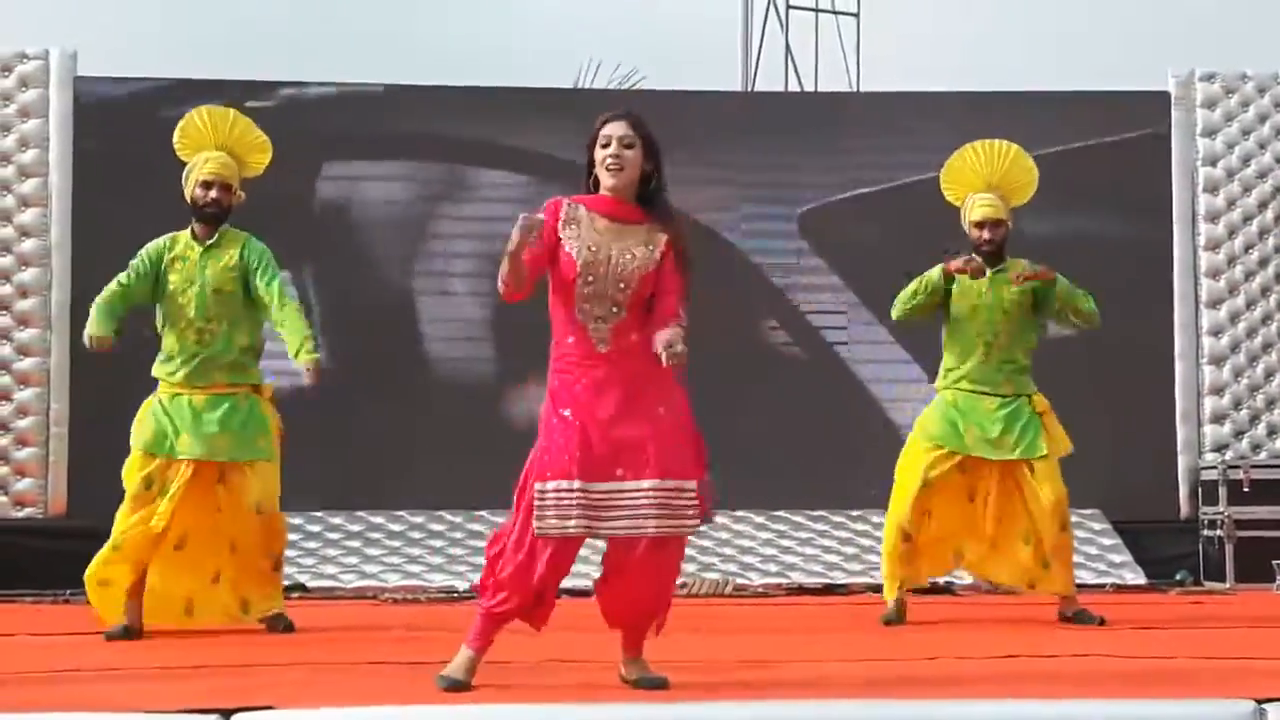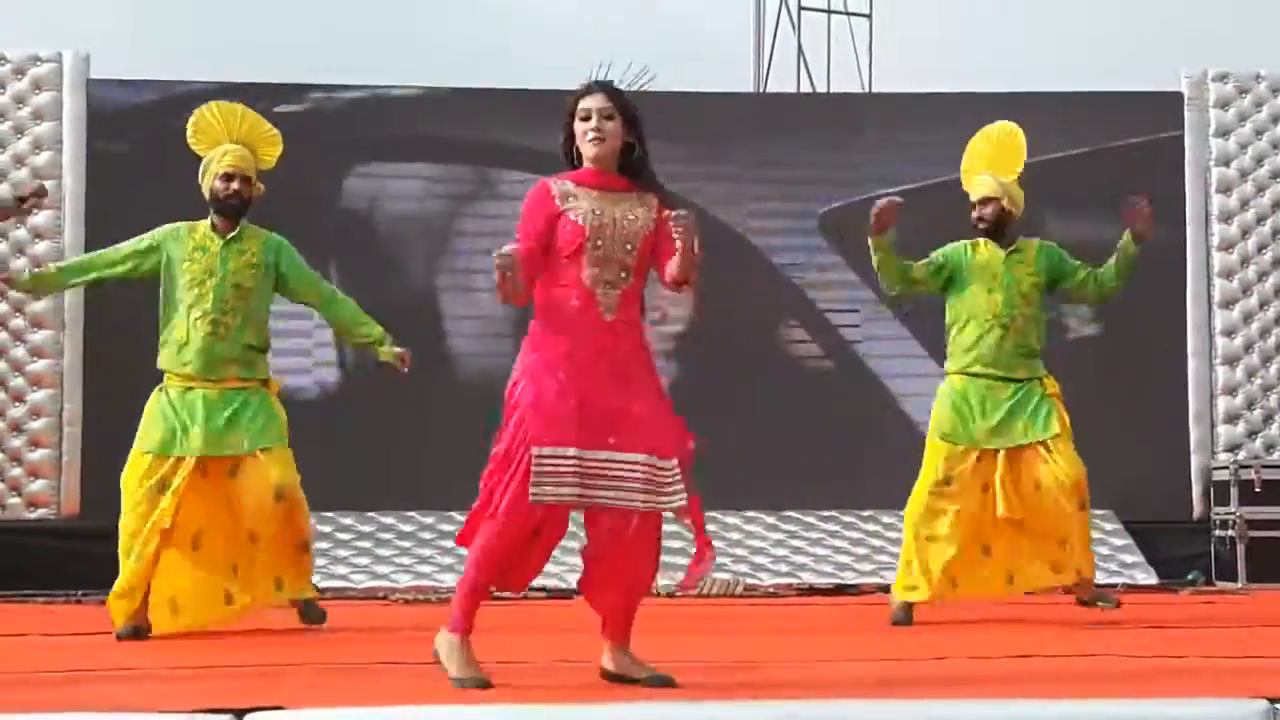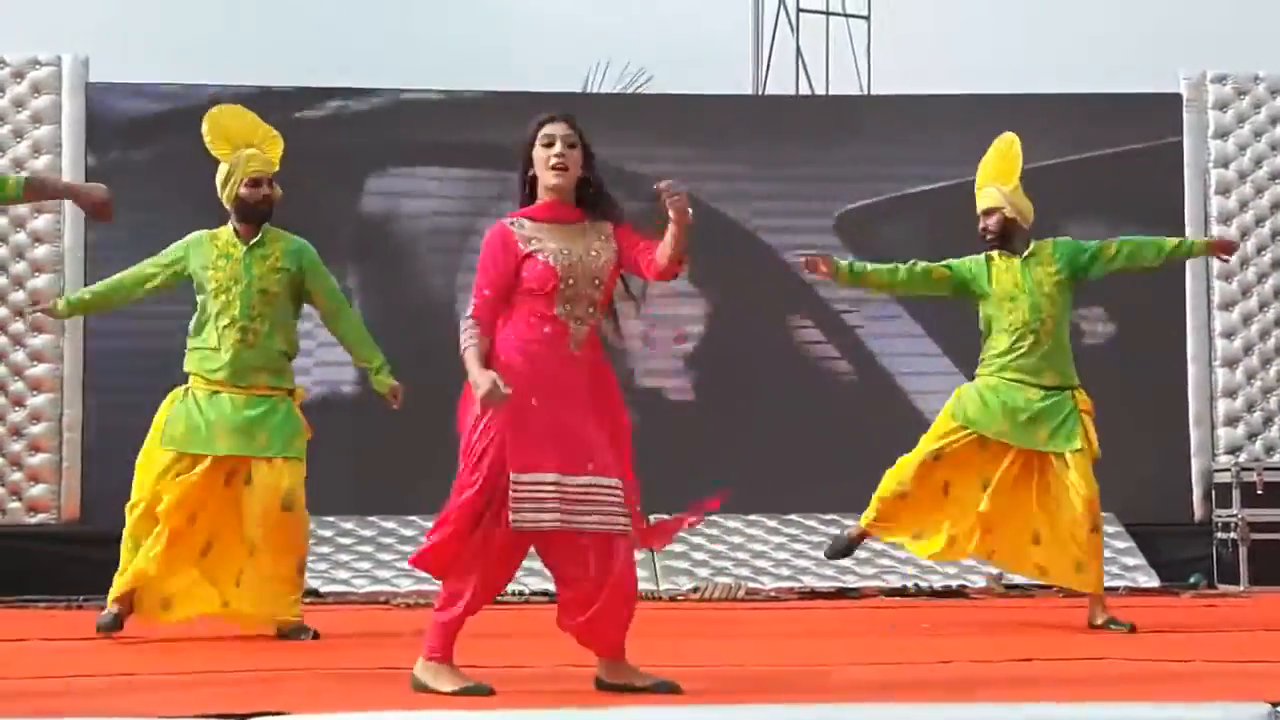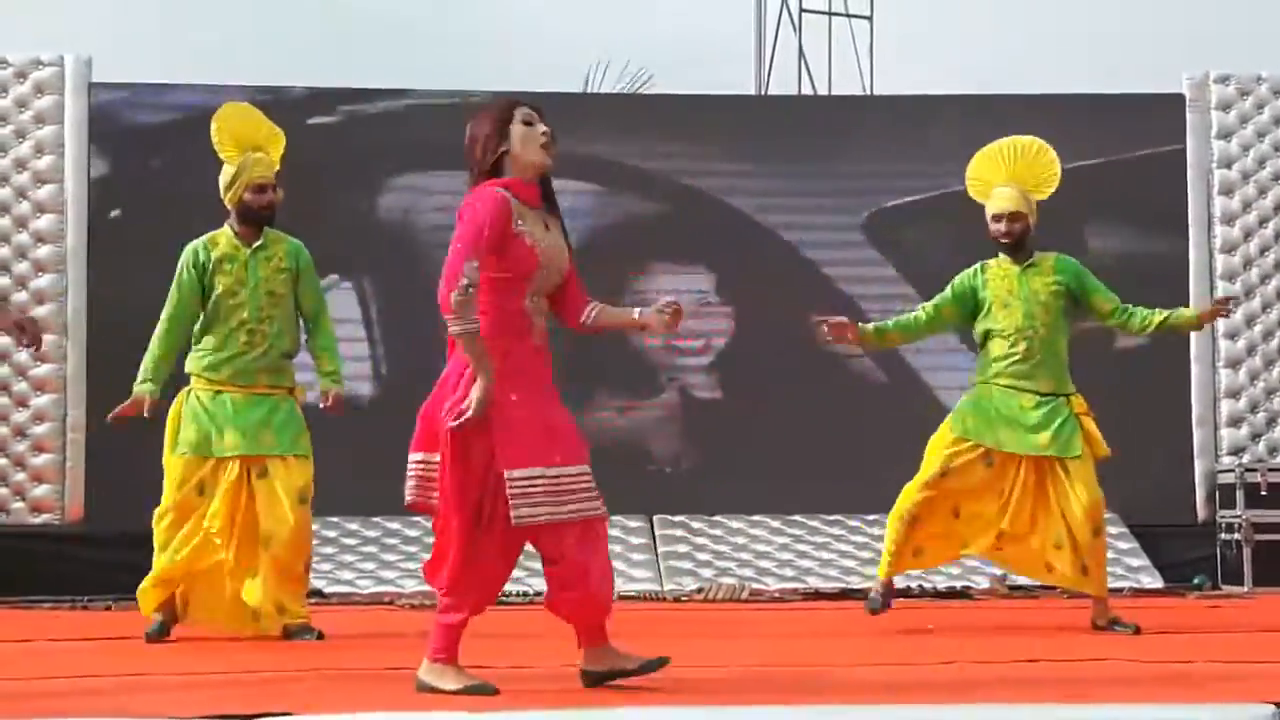
dt=0.2s
person 1, frame 1
left shoulder: (661, 237)
right shoulder: (560, 215)
left elbow: (670, 318)
right elbow: (514, 288)
left wrist: (673, 342)
right wrist: (515, 246)
left hip: (647, 397)
right hip: (574, 392)
left knee: (650, 529)
right knee: (545, 528)
left ankle: (632, 656)
right ankle: (473, 646)
person 1, frame 2
left shoulder: (648, 204)
right shoulder: (550, 195)
left elbow: (677, 278)
right elbow: (515, 287)
left wrist: (686, 256)
right wrist: (507, 269)
left hip: (625, 369)
right hip: (555, 364)
left knee: (630, 509)
right knee: (523, 500)
left ankle: (617, 650)
right ankle: (456, 633)
person 1, frame 3
left shoulder: (607, 230)
right shoulder: (510, 234)
left elbow: (661, 267)
right elbow: (474, 321)
left wrist: (680, 222)
right wrist: (480, 376)
left hip: (584, 397)
right hip: (518, 394)
left knee: (600, 532)
right knee: (495, 525)
left ankle: (613, 662)
right ankle: (433, 659)
person 1, frame 4
left shoulder: (546, 218)
right shoulder: (492, 201)
left elbow: (573, 309)
right elbow: (457, 285)
left wrist: (646, 318)
right wrist: (481, 372)
left hip: (530, 384)
right hip: (489, 383)
left knee: (571, 518)
right knee: (487, 520)
left ankle: (598, 650)
right ankle: (438, 661)
person 2, frame 1
left shoulder: (252, 251)
right shoulder: (162, 249)
left elbow: (283, 303)
right elbow: (118, 291)
left wrist: (303, 351)
right wrist: (98, 325)
left hip: (238, 405)
right hip: (173, 404)
left knee: (256, 510)
right knee: (145, 506)
left ankle: (268, 604)
right ankle: (132, 607)
person 2, frame 2
left shoulder: (271, 246)
right shoulder: (172, 238)
left elbow: (324, 298)
right elbow: (105, 262)
left wrist: (379, 341)
left hip: (246, 400)
right hip: (180, 399)
left knee: (277, 498)
right knee: (151, 505)
left ankle: (298, 591)
right ankle: (137, 610)
person 2, frame 3
left shoulder: (296, 251)
right shoulder: (198, 248)
left elbow: (338, 314)
right elbow: (138, 282)
left wrist: (377, 371)
right wrist: (73, 304)
left hip: (271, 407)
right hip: (203, 401)
left knee: (279, 510)
right knee: (158, 498)
left ankle: (284, 614)
right ankle: (127, 597)
person 2, frame 4
left shoulder: (293, 253)
right shoulder: (200, 251)
left elbow: (317, 320)
right elbow: (173, 321)
left wrist: (332, 378)
right wrist: (146, 385)
left hip: (273, 405)
right hip: (208, 402)
left knee: (288, 511)
right knee: (186, 506)
left ankle: (287, 614)
right ankle: (167, 603)
person 3, frame 1
left shoulder: (1030, 277)
right shoulder: (947, 275)
left elbow: (1088, 315)
right elbow: (900, 311)
left wrist: (1050, 280)
right wrist: (944, 272)
left hip: (1017, 411)
right hip: (957, 406)
left knee: (1048, 503)
right knee: (913, 494)
left ankle: (1068, 602)
right ankle: (897, 593)
person 3, frame 2
left shoulder: (1042, 255)
right shoulder: (957, 256)
left elbow: (1099, 286)
right elbow: (896, 279)
left wrist: (1132, 239)
right wrist: (880, 235)
left hip: (1026, 394)
right hip: (967, 394)
left knee: (1065, 482)
right knee: (939, 492)
left ankle: (1084, 585)
right ankle: (909, 595)
person 3, frame 3
left shoulder: (1062, 253)
right shoulder: (976, 269)
left elbow: (1128, 254)
right elbow: (912, 279)
left wrist: (1197, 246)
right wrist: (844, 271)
left hip: (1055, 403)
right hip: (993, 395)
left knee: (1080, 503)
right knee: (927, 460)
left ankle: (1097, 609)
right ankle: (864, 529)
person 3, frame 4
left shoulder: (1064, 270)
right shoulder: (977, 277)
left elbow: (1121, 317)
right elbow: (929, 319)
left wrist: (1188, 319)
right wrist: (867, 332)
left hip: (1054, 411)
right hip: (991, 405)
left knee: (1083, 508)
right knee: (930, 486)
left ankle: (1101, 610)
right ankle: (888, 574)
